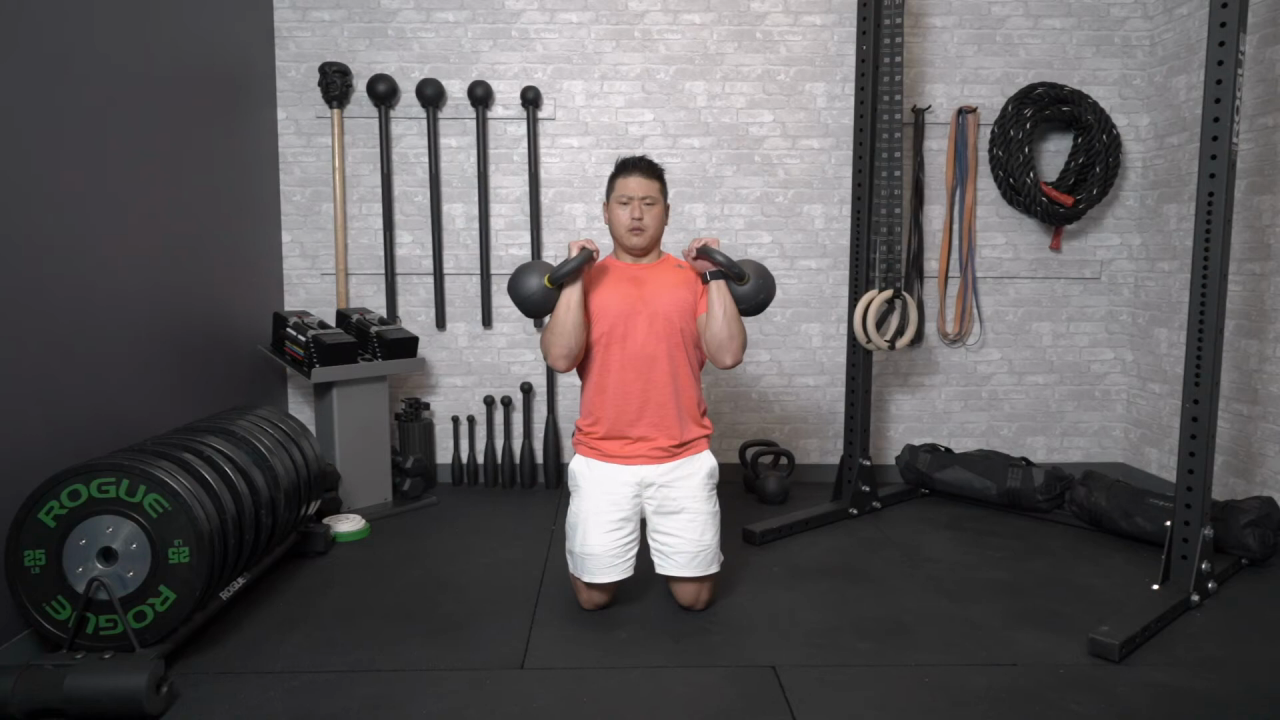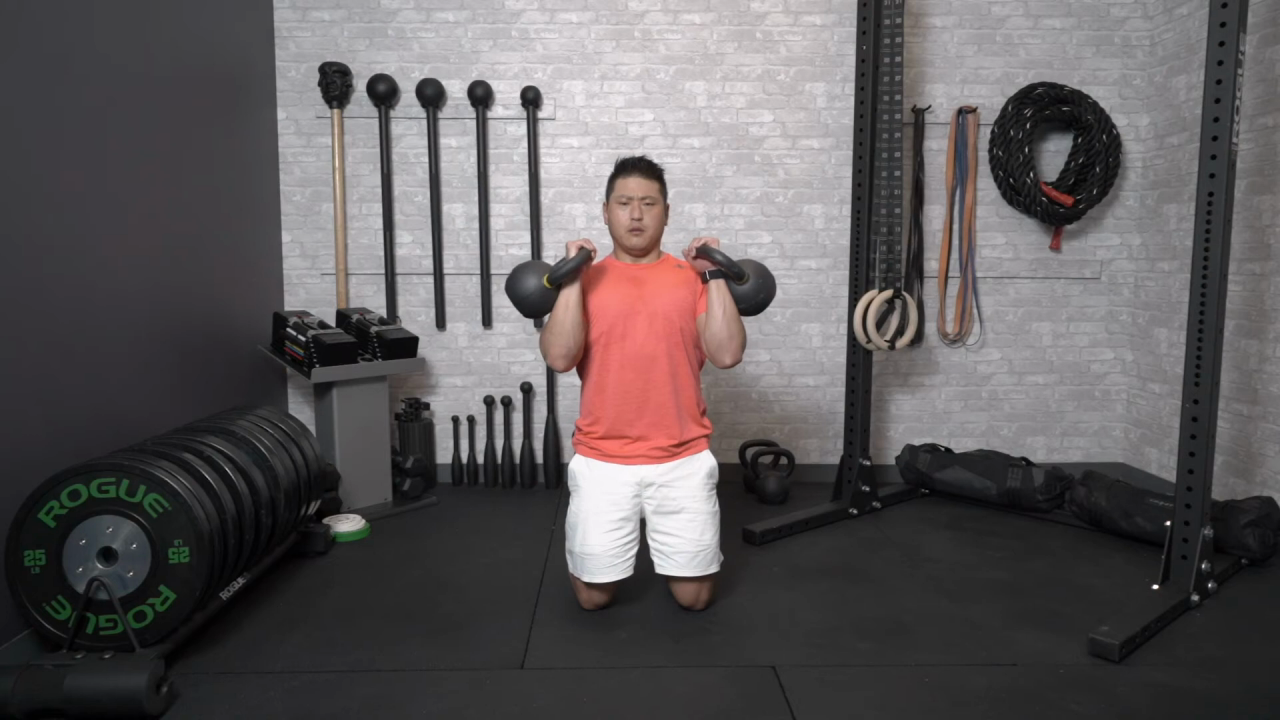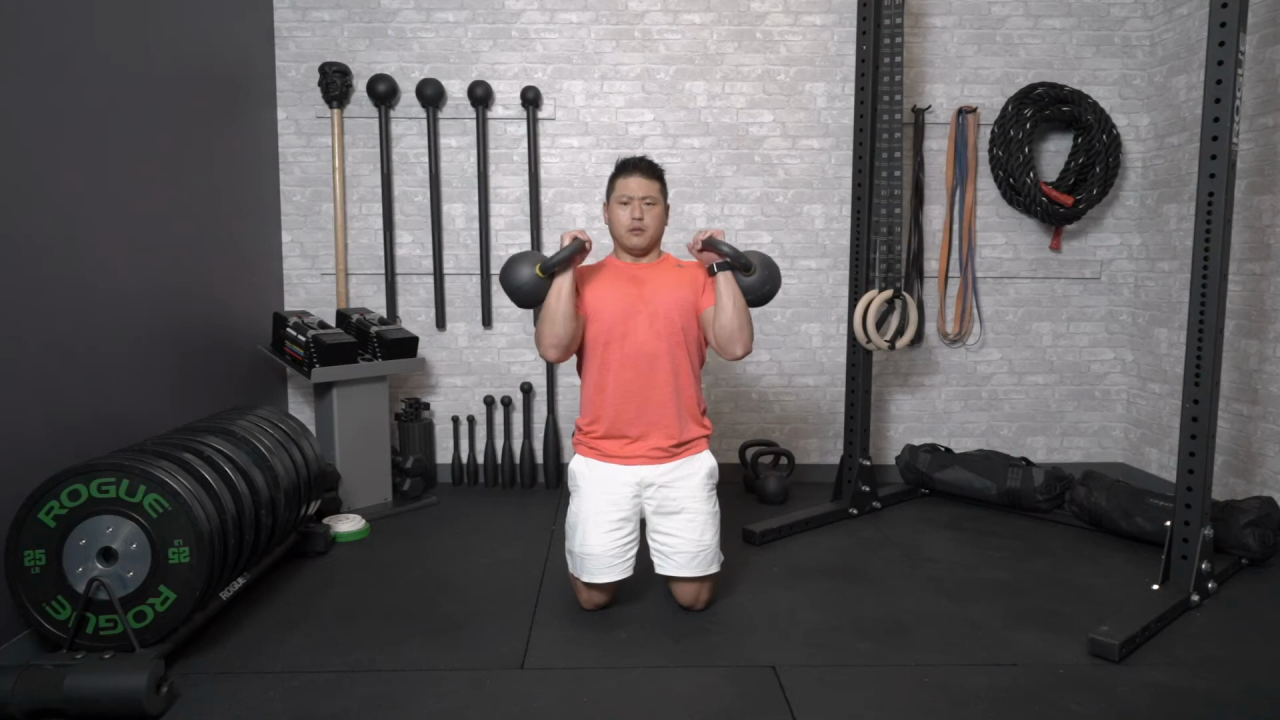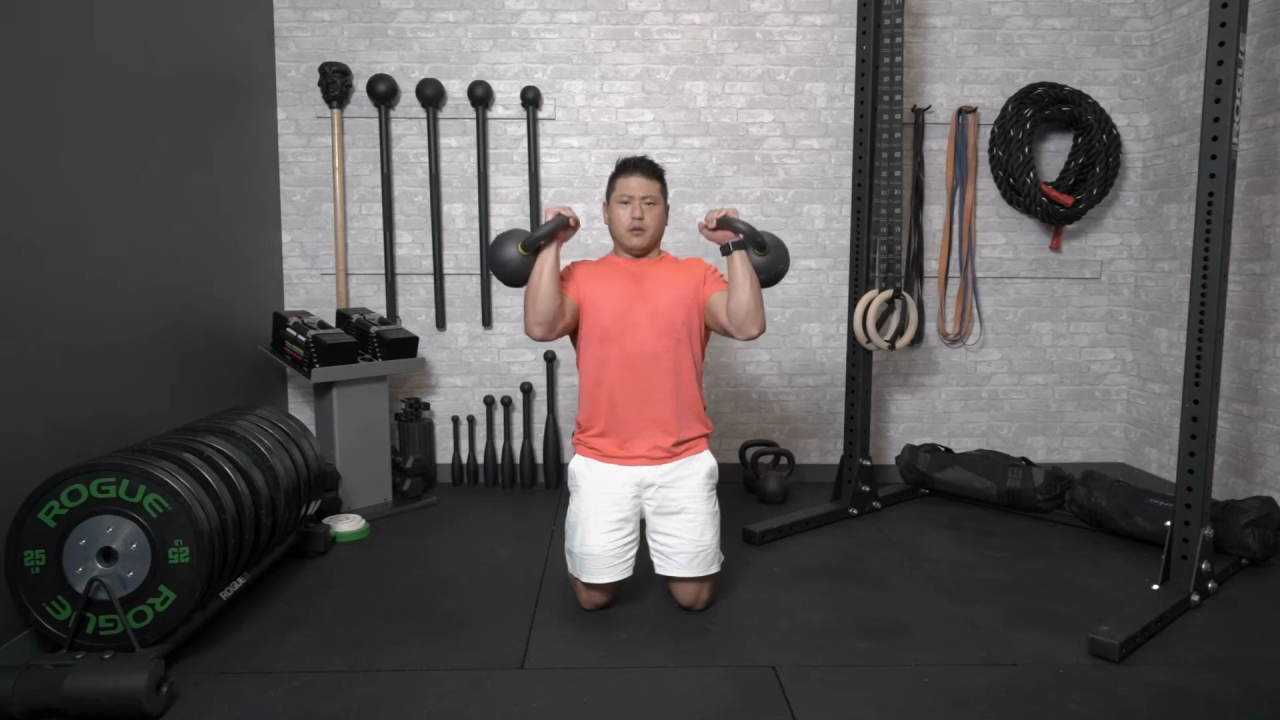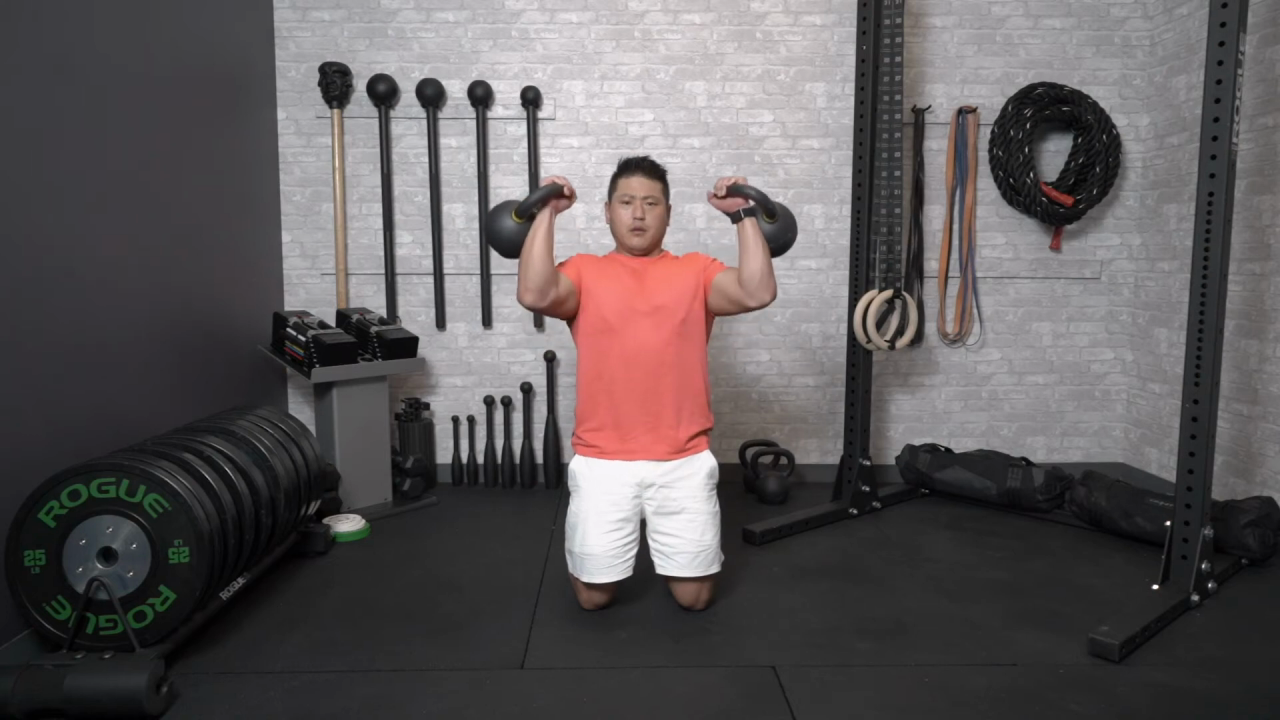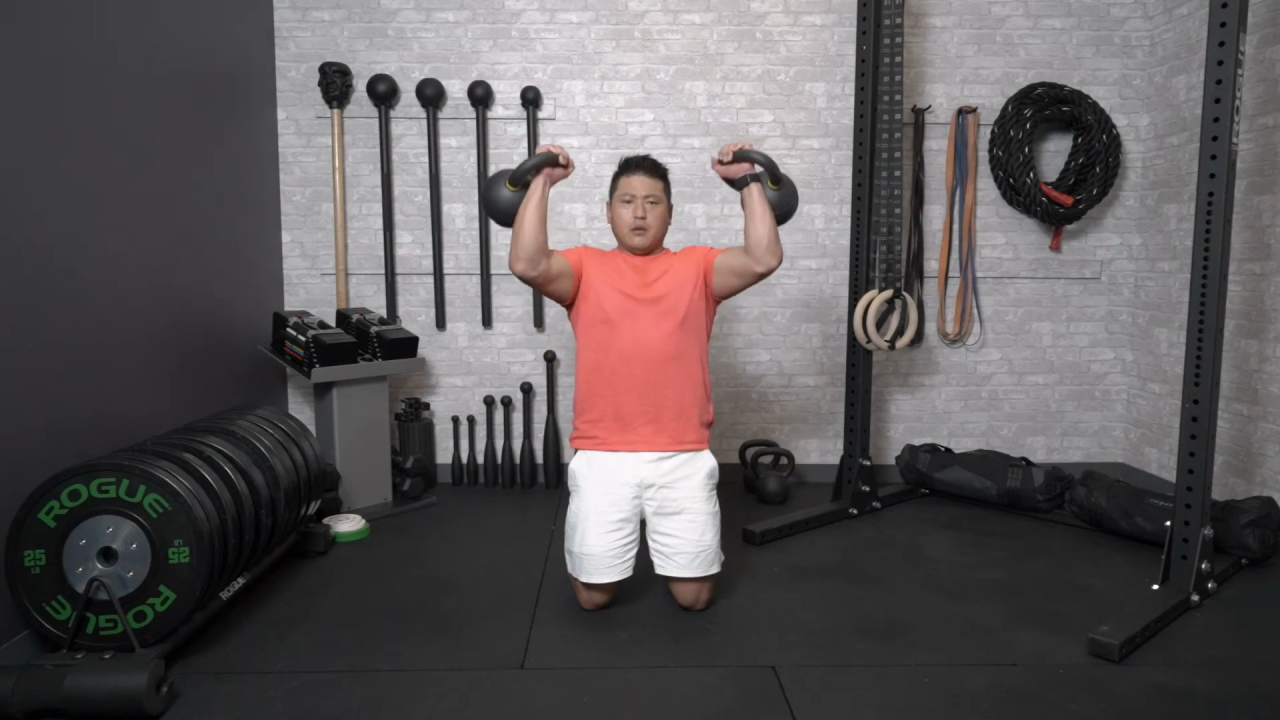
dt=0.4s
person 1, frame 1
left shoulder: (693, 277)
right shoulder: (584, 279)
left elbow: (728, 354)
right elbow: (560, 358)
left wrist: (715, 276)
right wrist: (574, 278)
left hip: (682, 460)
right hip: (602, 461)
left knee: (694, 595)
right knee: (594, 595)
left ankle: (665, 546)
person 1, frame 2
left shoulder: (694, 277)
right shoulder: (584, 280)
left elbow: (727, 354)
right elbow: (559, 357)
left wrist: (715, 275)
right wrist: (572, 276)
left hip: (683, 460)
right hip: (602, 460)
left knee: (694, 595)
right knee: (594, 593)
left ankle: (662, 542)
person 1, frame 3
left shoulder: (696, 276)
right shoulder: (583, 279)
left elbow: (737, 346)
right elbow: (552, 348)
left wrist: (722, 266)
right wrist: (565, 266)
left hip: (682, 460)
right hip: (602, 461)
left knee: (695, 595)
right knee: (594, 594)
left ankle: (663, 545)
right ankle: (609, 549)
person 1, frame 4
left shoulder: (695, 274)
right shoulder: (582, 276)
left elbow: (748, 324)
right elbow: (540, 326)
left wrist: (734, 245)
right wrist: (551, 244)
left hip: (682, 461)
right hip: (602, 462)
left knee: (694, 595)
right knee: (594, 593)
left ankle: (661, 543)
right ankle: (610, 546)
person 1, frame 5
left shoulder: (696, 271)
right shoulder: (584, 271)
left elbow: (758, 292)
right elbow: (534, 294)
left wrist: (743, 213)
right wrist: (546, 213)
left hip: (682, 461)
right hip: (602, 460)
left knee: (694, 594)
right knee: (594, 593)
left ankle: (665, 546)
right ankle: (611, 548)
person 1, frame 6
left shoulder: (696, 267)
right shoulder: (585, 268)
left elbow: (764, 259)
right elbow: (526, 264)
left wrist: (749, 180)
right wrist: (541, 181)
left hip: (682, 457)
right hip: (603, 457)
left knee: (694, 593)
right knee: (593, 593)
left ankle: (664, 546)
right ankle: (607, 549)
